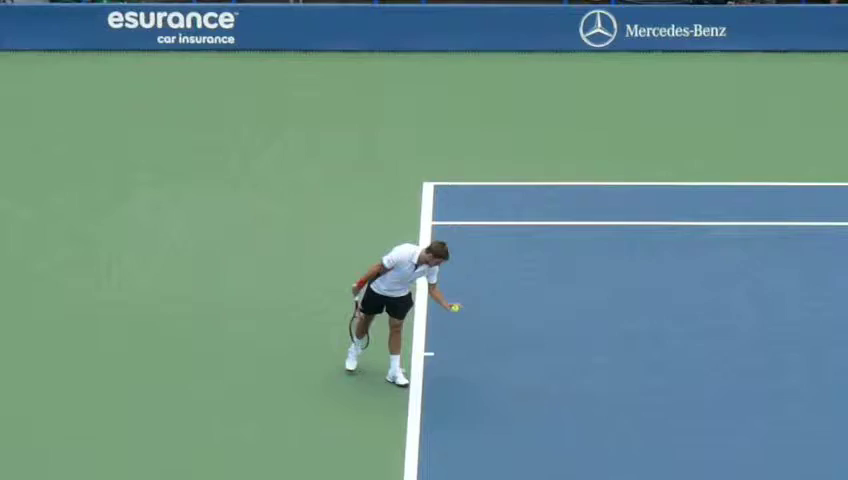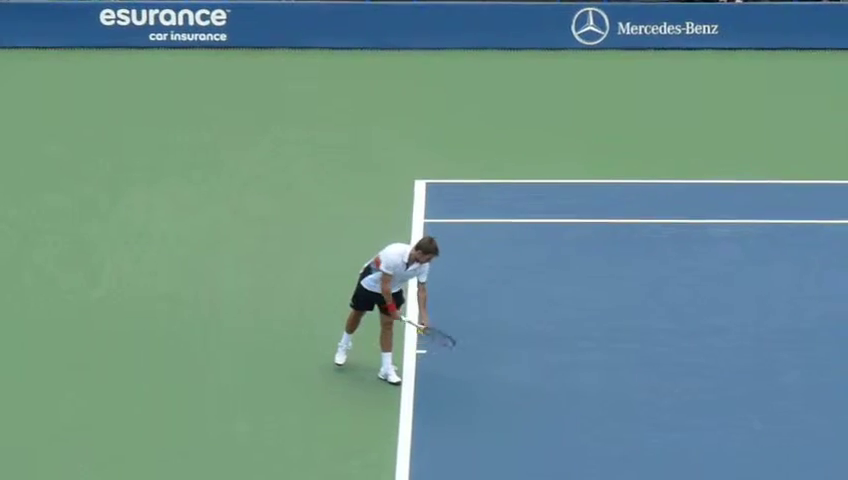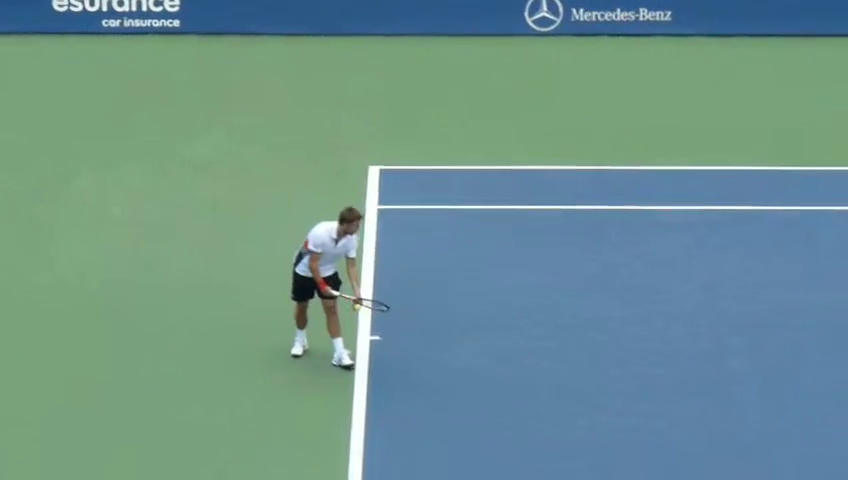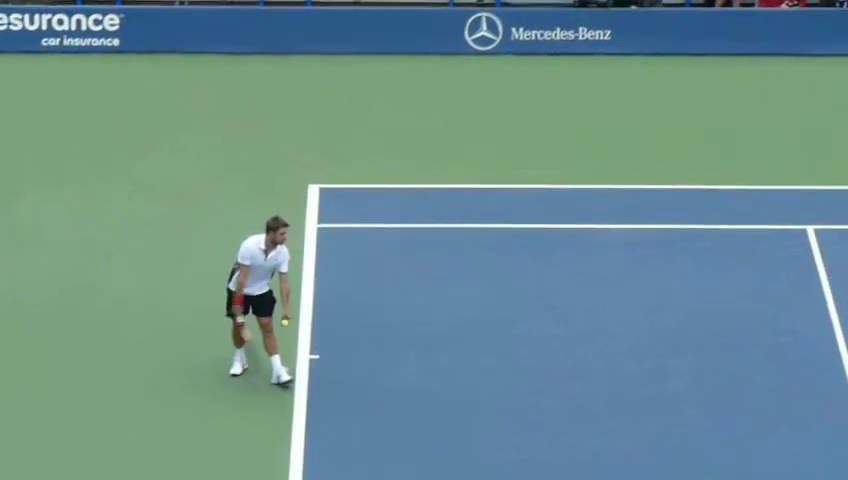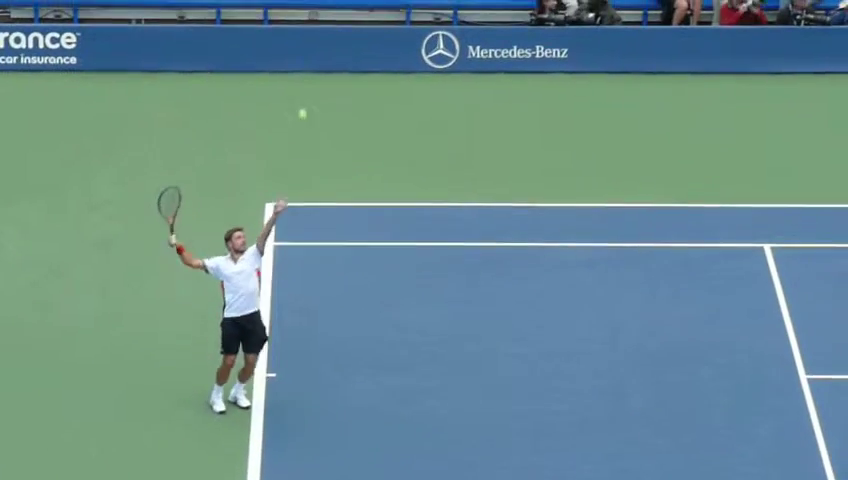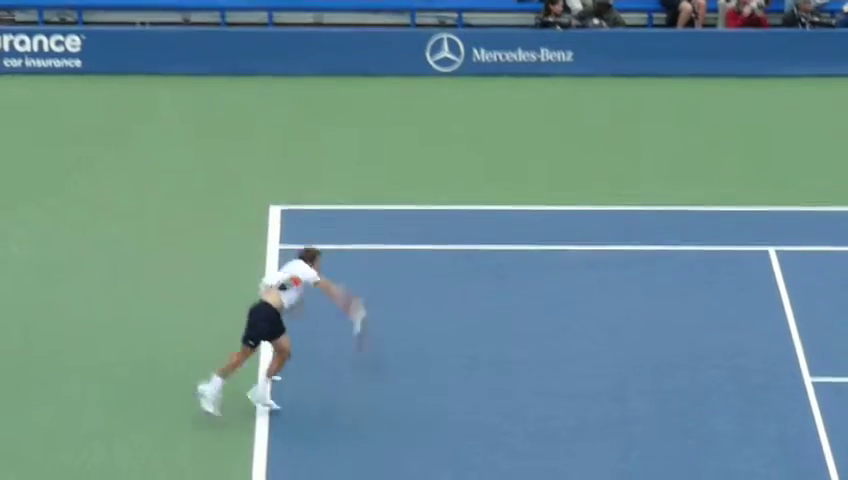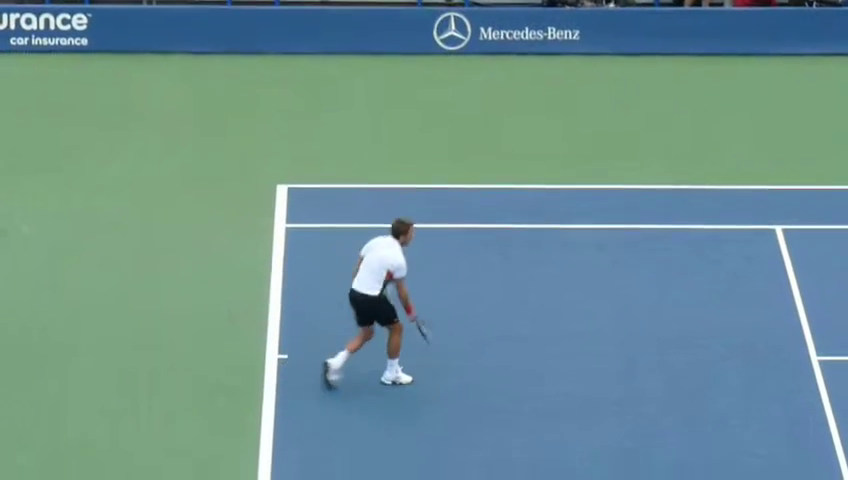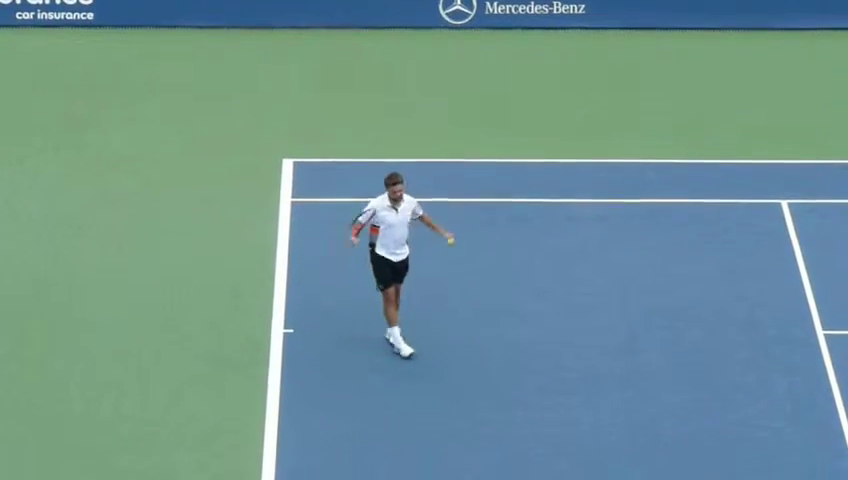
dt=0.7s
person 1, frame 1
left shoulder: (432, 267)
right shoulder: (403, 253)
left elbow: (432, 289)
right elbow: (377, 268)
left wrist: (446, 305)
right wrist: (359, 284)
left hip: (400, 295)
right hip: (377, 289)
left knee: (396, 327)
right knee: (366, 319)
left ankle: (395, 371)
right ankle: (354, 352)
person 1, frame 2
left shoulder: (423, 265)
right shoulder: (393, 254)
left elbow: (422, 290)
right elbow: (385, 285)
left wrist: (423, 316)
right wrist: (393, 308)
left hip: (393, 291)
right hip: (369, 284)
left knee: (387, 324)
right knee: (356, 314)
left ankle: (386, 369)
right ankle: (344, 346)
person 1, frame 3
left shoulder: (352, 239)
right shoulder: (320, 233)
left elbow: (351, 266)
right elbow: (313, 264)
left wrist: (356, 291)
right wrist: (322, 286)
left hip: (328, 274)
right hip: (304, 272)
left knee: (332, 310)
right knee: (301, 307)
left ankle: (340, 354)
right ankle: (300, 341)
person 1, frame 4
left shoulder: (283, 252)
right shoulder: (250, 246)
left elbow: (284, 281)
right elbow: (242, 277)
left wrist: (286, 308)
right wrist: (237, 303)
left hip: (262, 292)
right hip: (239, 290)
left knee: (268, 328)
right knee: (238, 325)
left ankle: (278, 371)
right ankle: (239, 360)
person 1, frame 5
left shoulder: (253, 255)
right shoulder: (220, 263)
left elbow: (264, 235)
right elbow: (192, 262)
left wrist: (275, 215)
right wrist: (178, 247)
left hip: (253, 317)
right hip: (231, 319)
left knee: (250, 362)
right knee: (228, 362)
left ankle: (238, 393)
right ankle: (216, 396)
person 1, frame 6
left shoulder: (294, 269)
right shoulder: (304, 270)
left elbow: (265, 283)
right elbow: (326, 287)
right wrist: (347, 304)
left hip: (271, 313)
right hip: (264, 312)
left knee: (285, 350)
right knee: (244, 354)
left ankle: (261, 392)
right ankle: (211, 389)
person 1, frame 7
left shoulder: (375, 242)
right shoulder: (398, 259)
left elbow: (357, 267)
right elbow: (401, 291)
right wrist: (410, 311)
left hip: (355, 293)
right hip: (371, 298)
left knee: (365, 334)
right knee: (397, 329)
left ankle: (335, 363)
right ankle: (392, 374)
person 1, frame 8
left shoulder: (411, 202)
right shoulder: (376, 206)
left elbow: (424, 217)
right elbow: (358, 224)
left wrist: (443, 232)
right wrist: (354, 236)
left hip: (402, 256)
right hip: (381, 257)
left knee: (395, 295)
right knee: (389, 297)
left ankle: (392, 333)
right ankle: (397, 341)
